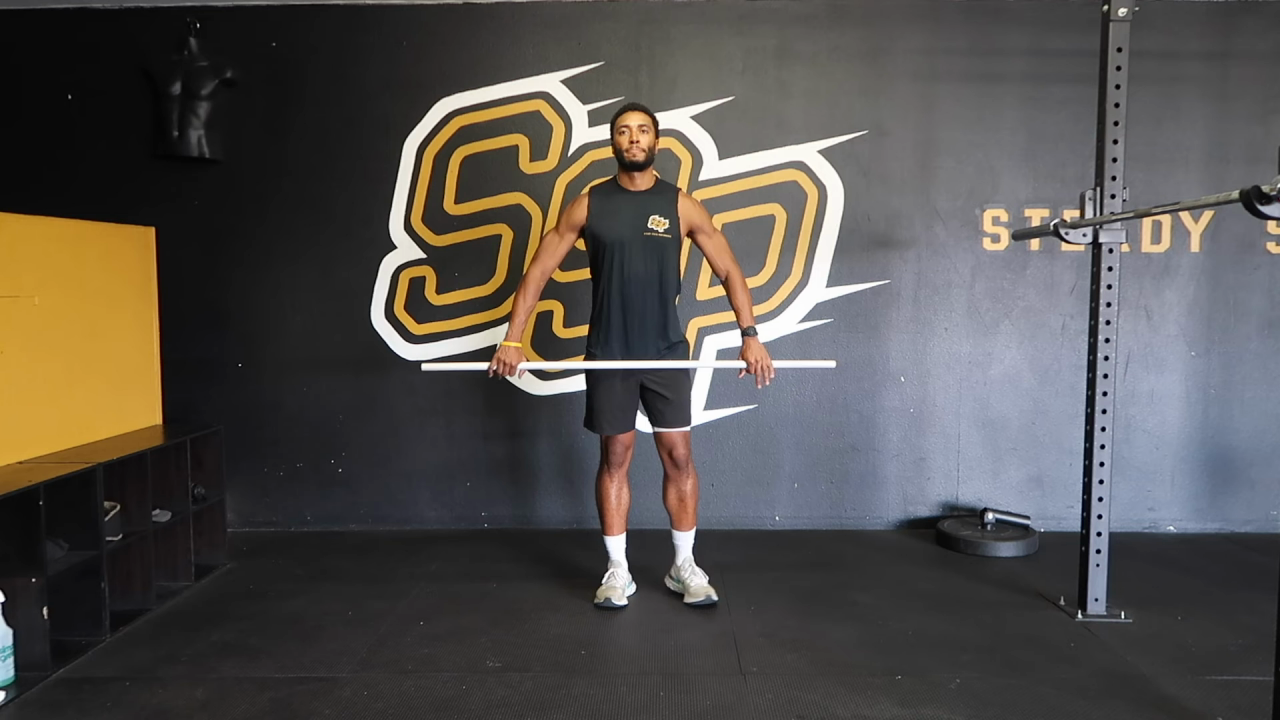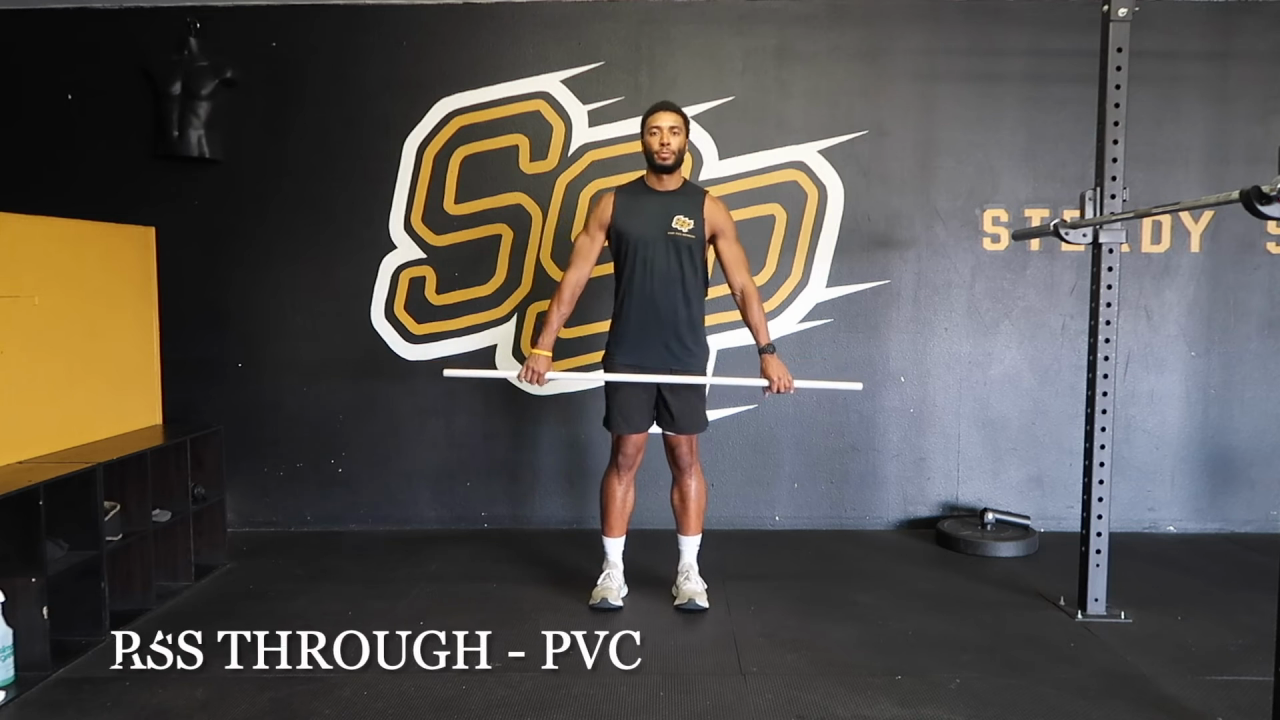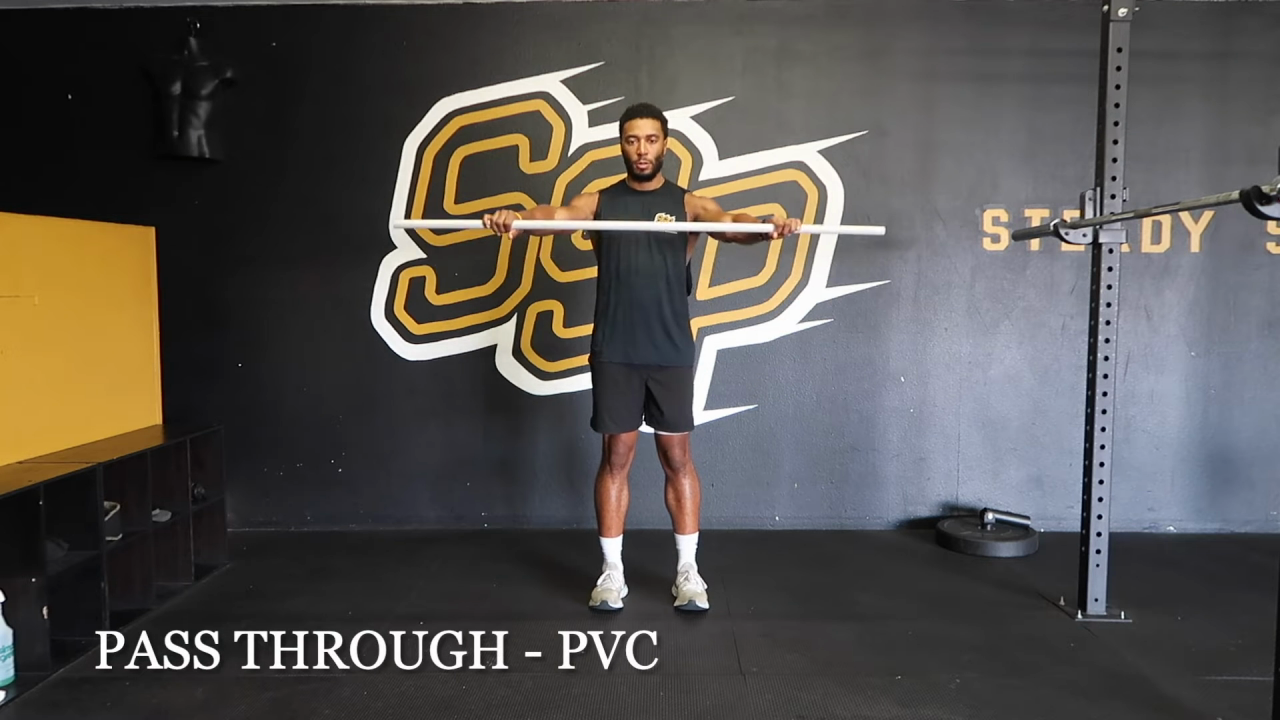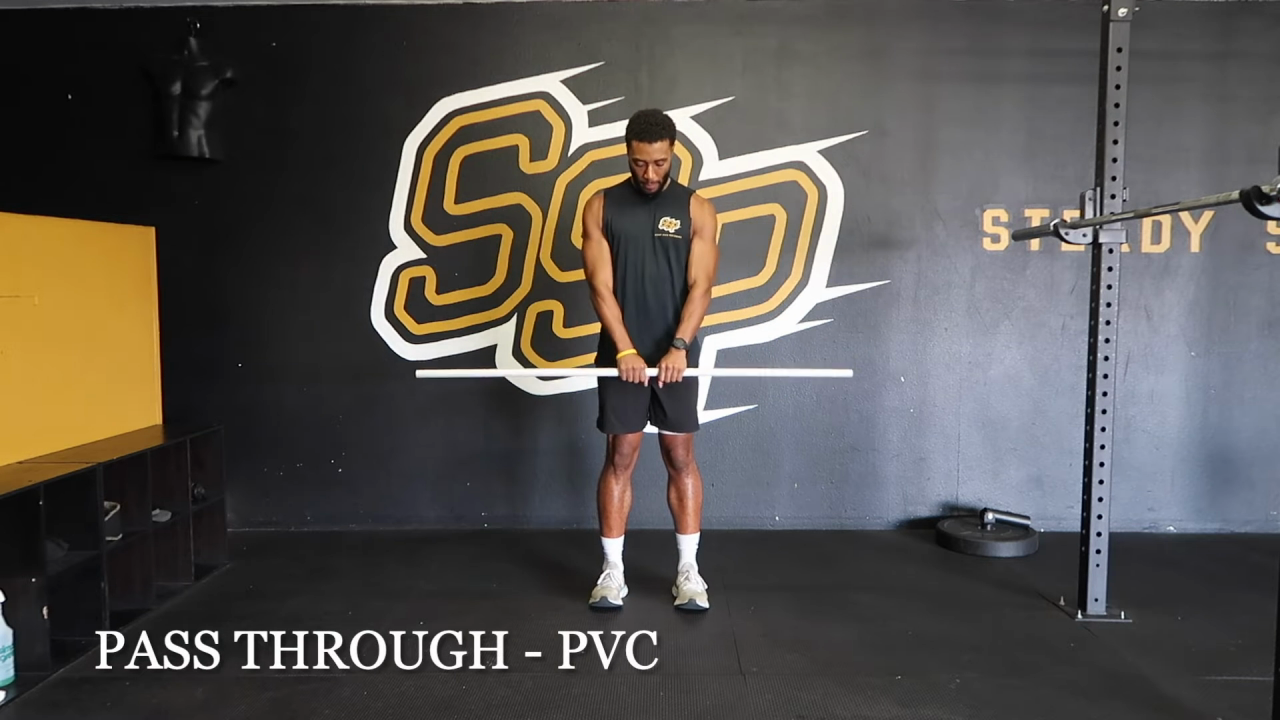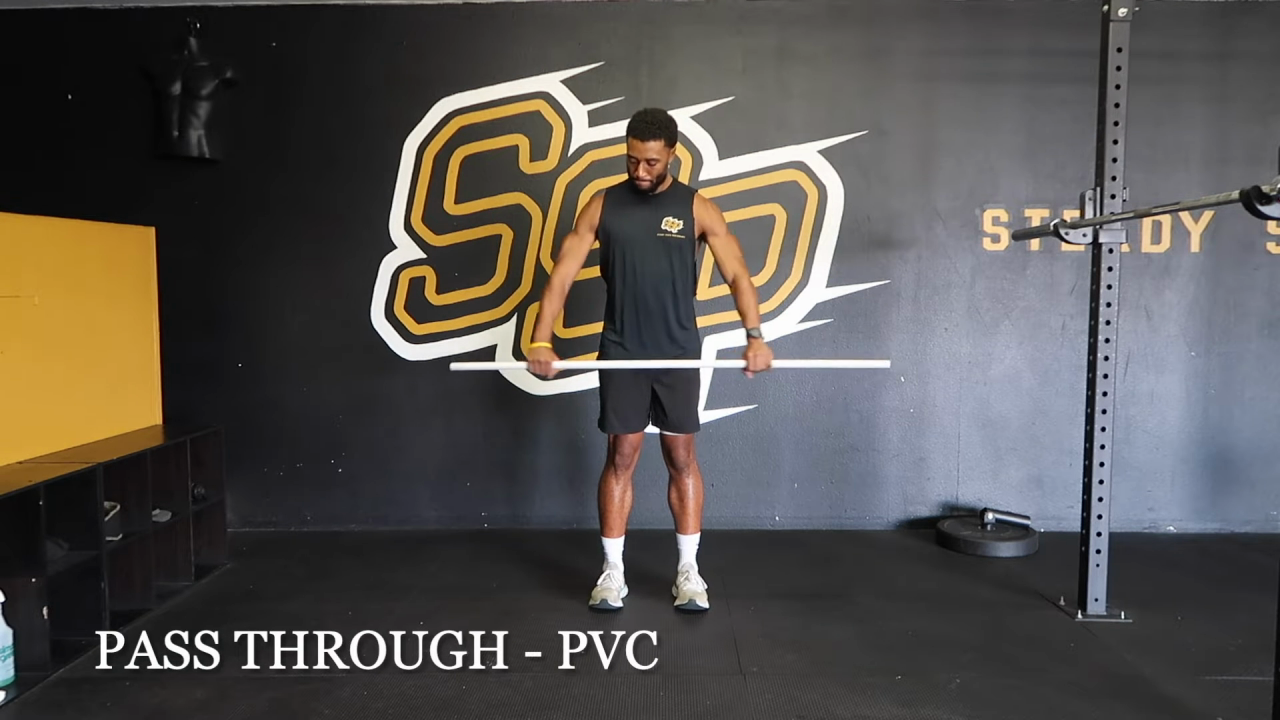
dt=1s
person 1, frame 1
left shoulder: (682, 205)
right shoulder: (587, 205)
left elbow: (729, 270)
right elbow: (538, 271)
left wrist: (750, 335)
right wrist: (512, 339)
left hip: (666, 352)
right hip: (609, 354)
left knee: (678, 455)
right knee: (614, 458)
left ankle: (685, 566)
right ankle: (617, 570)
person 1, frame 2
left shoulder: (708, 208)
right shoulder: (612, 203)
left elbow: (742, 284)
right elbow: (575, 278)
left wrist: (767, 351)
right wrist: (544, 346)
left hip: (685, 356)
right hip: (627, 355)
left knee: (685, 460)
right knee: (623, 460)
left ankle: (688, 571)
right ankle: (612, 571)
person 1, frame 3
left shoulder: (689, 203)
right shoulder: (598, 201)
left elbow: (730, 222)
right elbow: (554, 215)
left wrist: (767, 223)
right wrist: (517, 217)
left hip: (671, 353)
right hip: (614, 353)
left knee: (678, 458)
right knee: (615, 458)
left ankle: (687, 571)
right ankle: (612, 572)
person 1, frame 4
left shoulder: (696, 209)
right shoulder: (601, 206)
left elbow: (700, 286)
right elbow: (601, 287)
left wrist: (679, 347)
right wrist: (625, 351)
left hip: (675, 354)
right hip: (622, 354)
left knee: (680, 457)
right knee: (619, 458)
left ankle: (688, 570)
right ankle: (612, 570)
person 1, frame 5
left shoulder: (697, 208)
right shoulder: (602, 204)
left elbow: (737, 274)
right elbow: (562, 275)
left wrist: (755, 337)
right wrist: (541, 339)
left hip: (678, 354)
right hip: (621, 354)
left knee: (682, 458)
right knee: (620, 458)
left ankle: (688, 570)
right ankle: (612, 571)
